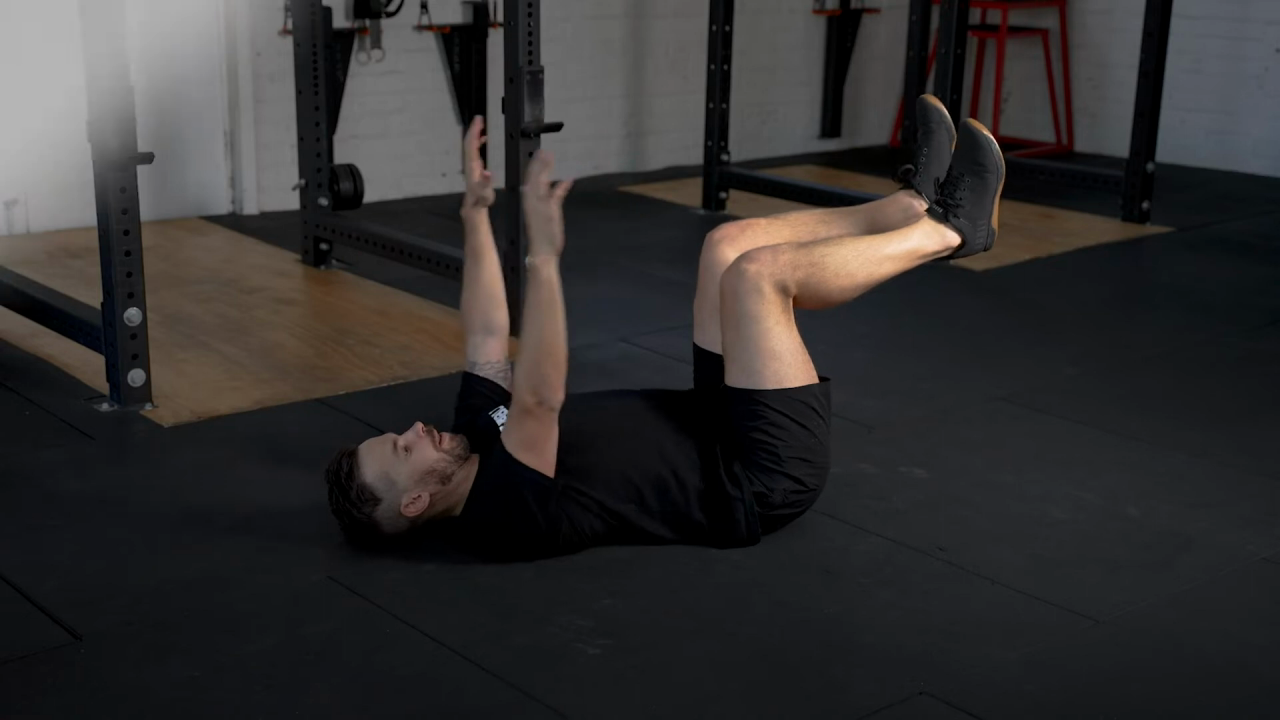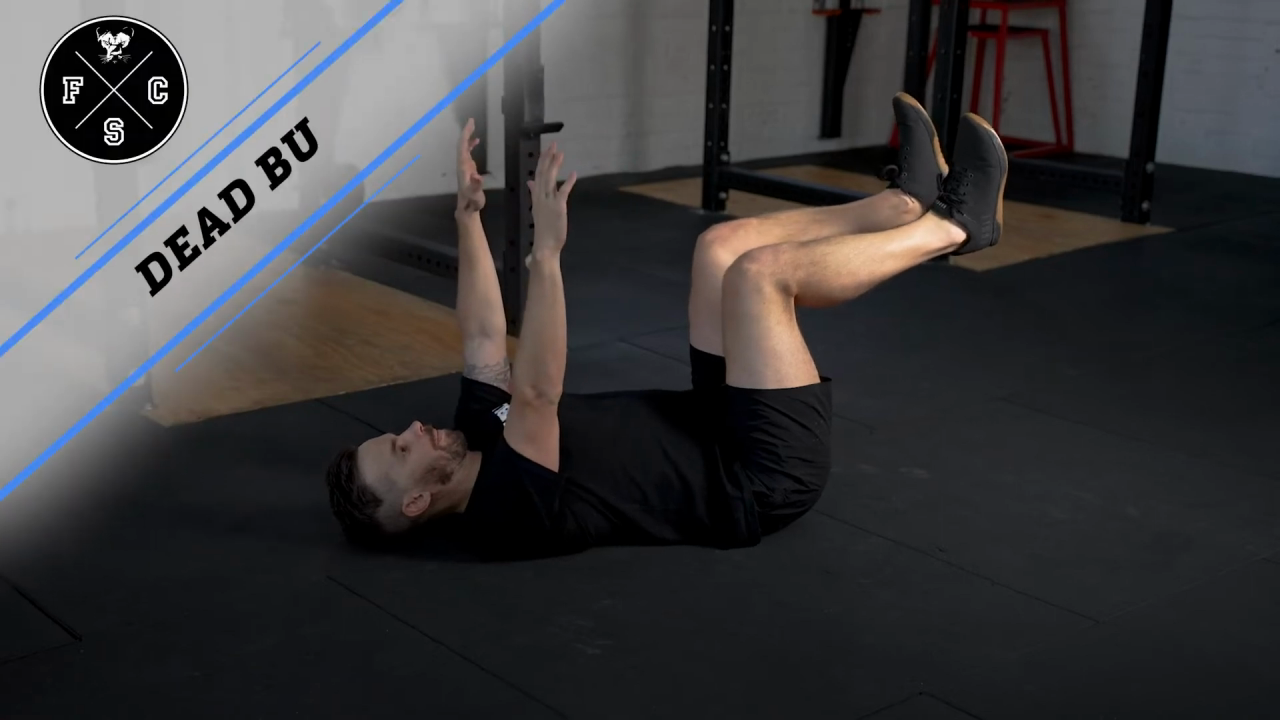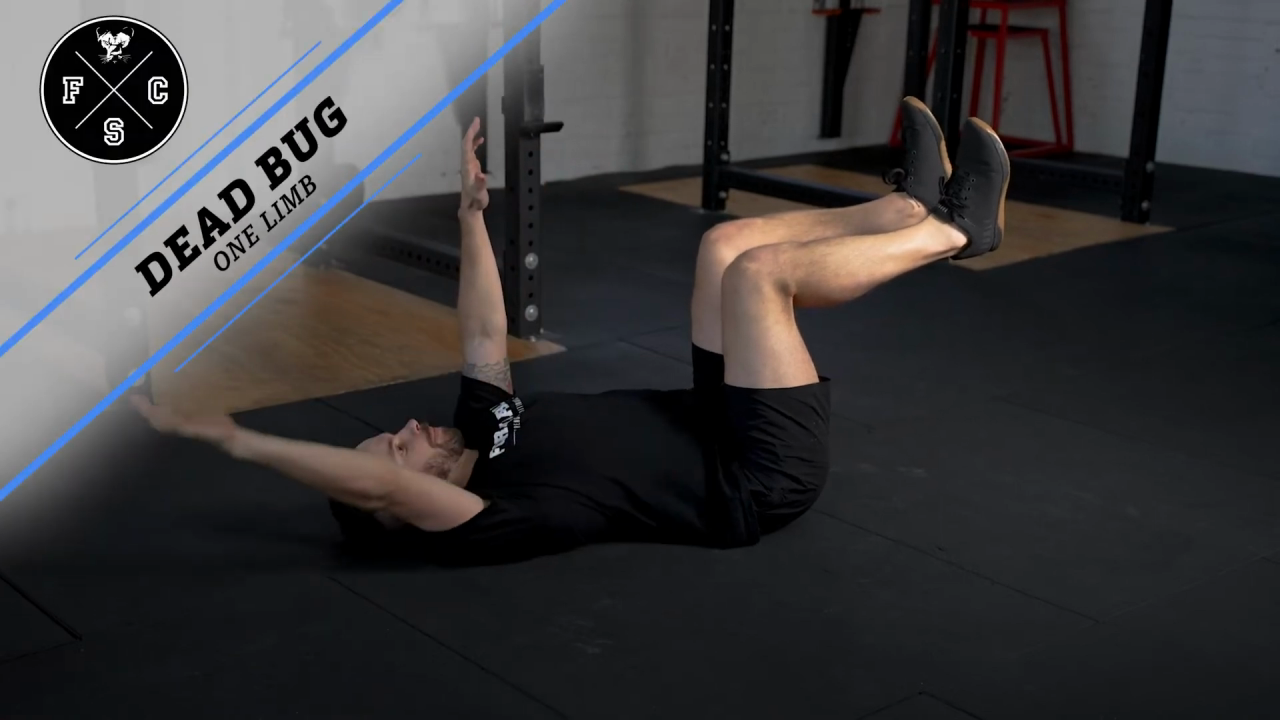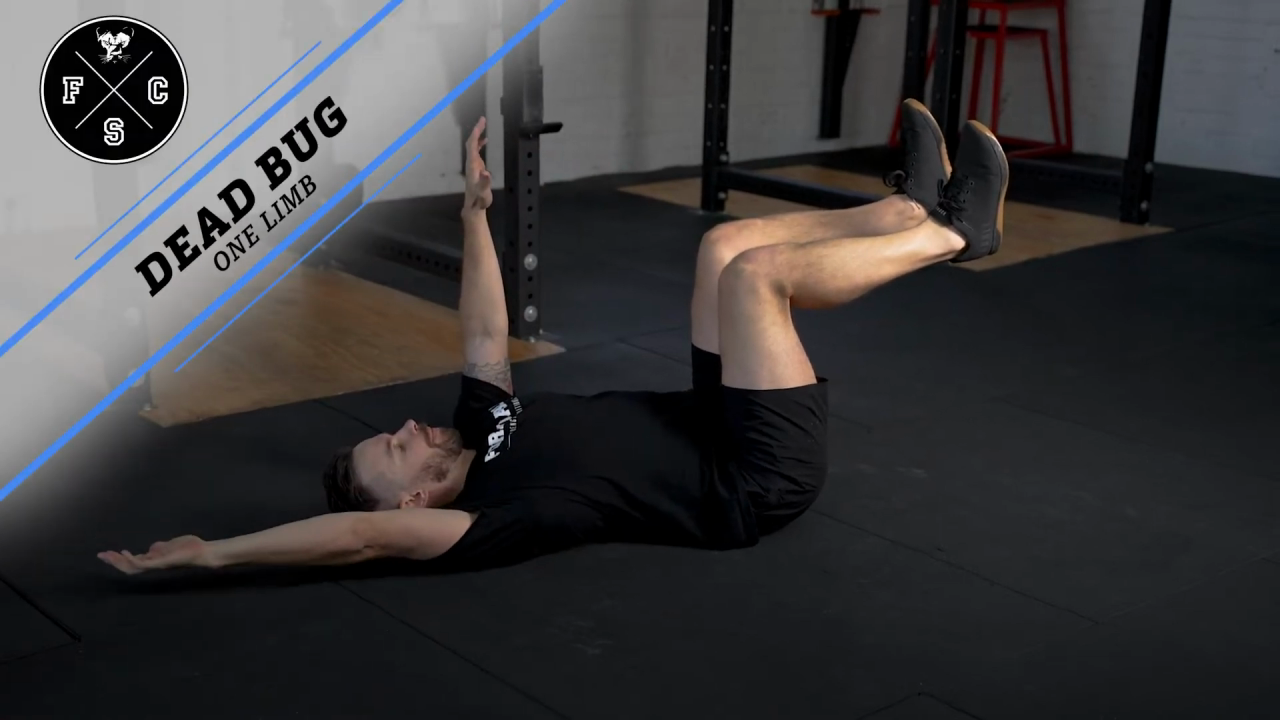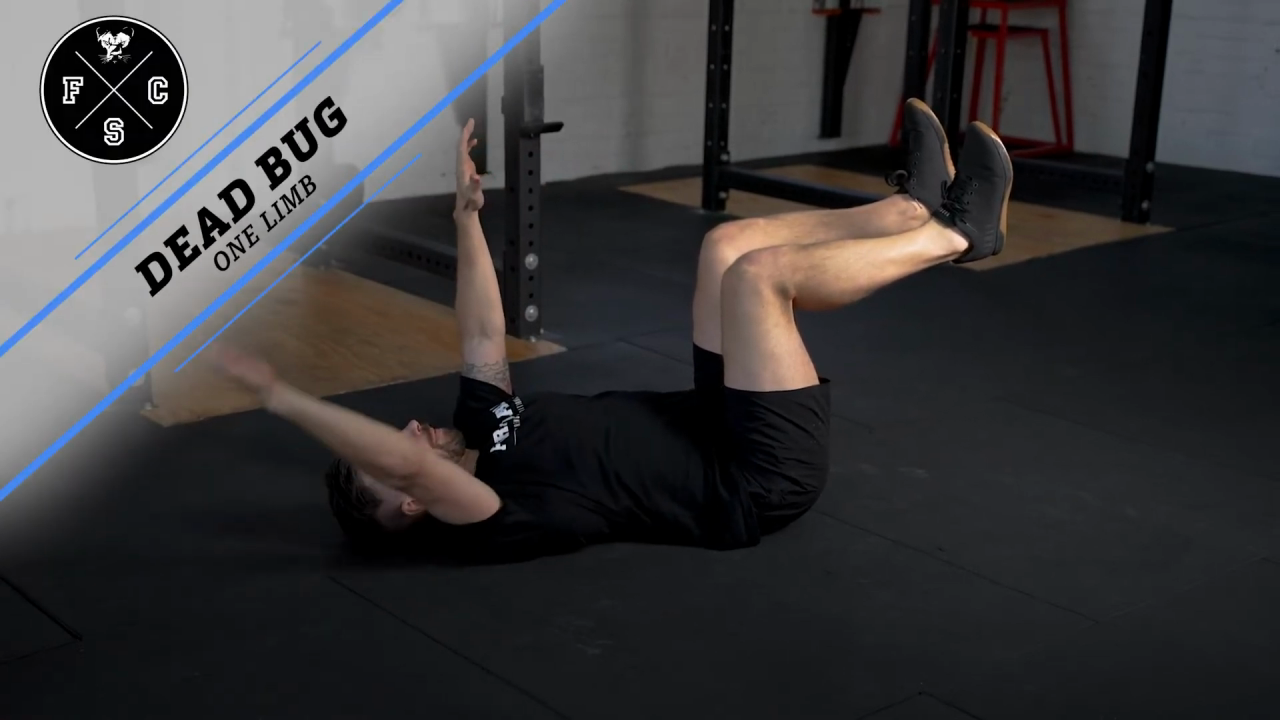
dt=1s
person 1, frame 1
left shoulder: (478, 439)
right shoulder: (501, 516)
left elbow: (486, 335)
right elbow: (537, 399)
left wrist: (476, 213)
right wrist: (543, 255)
left hip: (719, 432)
right hip: (762, 476)
left knee: (732, 244)
right knee: (760, 272)
left ankle: (916, 205)
right ankle: (951, 230)
person 1, frame 2
left shoulder: (478, 438)
right shoulder: (504, 514)
left elbow: (483, 339)
right elbow: (535, 395)
left wrist: (467, 215)
right wrist: (545, 252)
left hip: (718, 431)
right hip: (762, 477)
left knee: (723, 245)
right knee: (761, 271)
left ankle: (911, 201)
right ankle: (954, 225)
person 1, frame 3
left shoulder: (484, 429)
right shoulder: (497, 513)
left elbow: (486, 337)
right elbow: (381, 490)
left wrist: (471, 214)
right wrist: (242, 439)
left hip: (714, 426)
right hip: (759, 479)
left knee: (728, 243)
right knee: (757, 271)
left ankle: (912, 208)
right ankle: (954, 230)
person 1, frame 4
left shoulder: (483, 425)
right shoulder: (489, 518)
left elbow: (487, 335)
right elbow: (365, 536)
left wrist: (475, 211)
right wrist: (213, 550)
left hip: (714, 427)
right hip: (759, 477)
left knee: (726, 243)
right knee: (755, 270)
left ankle: (912, 207)
right ankle: (952, 233)
person 1, frame 5
left shoulder: (476, 428)
right shoulder: (483, 524)
left elbow: (485, 334)
right elbow: (411, 462)
left wrist: (468, 214)
right wrist: (284, 397)
left hip: (713, 429)
right hip: (760, 479)
left knee: (732, 242)
right knee: (760, 268)
left ankle: (916, 205)
right ankle: (957, 233)
